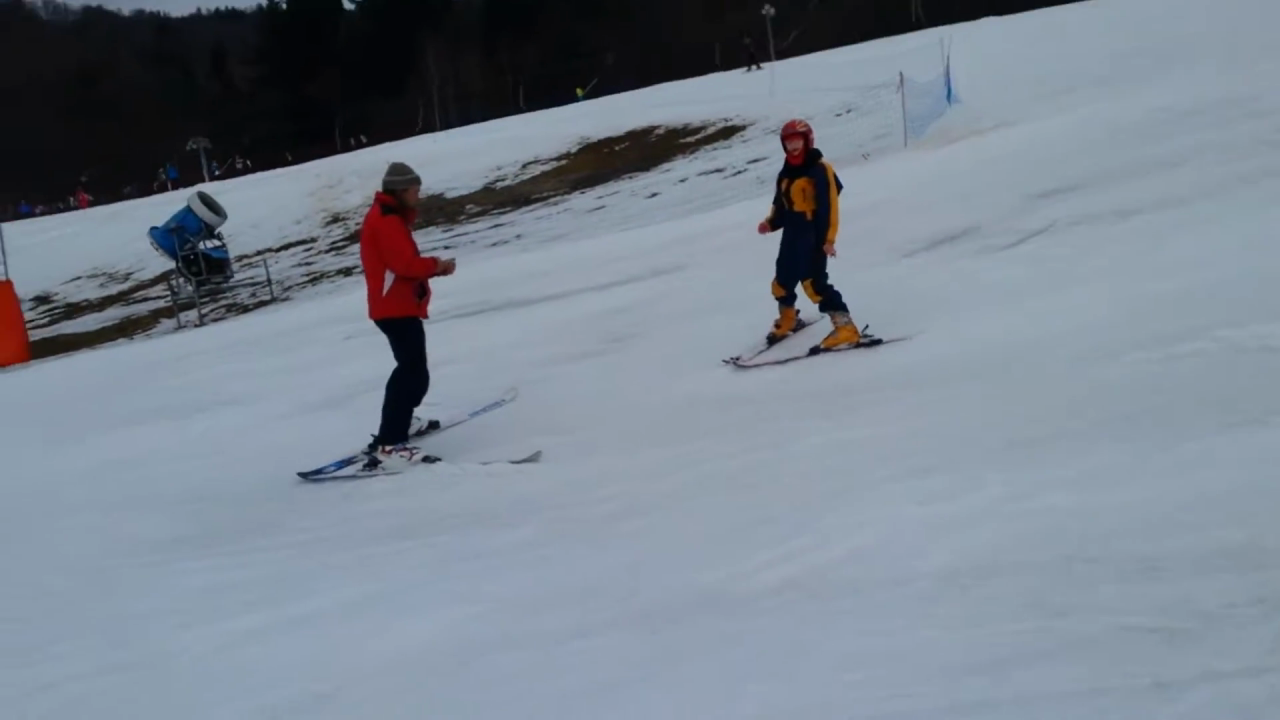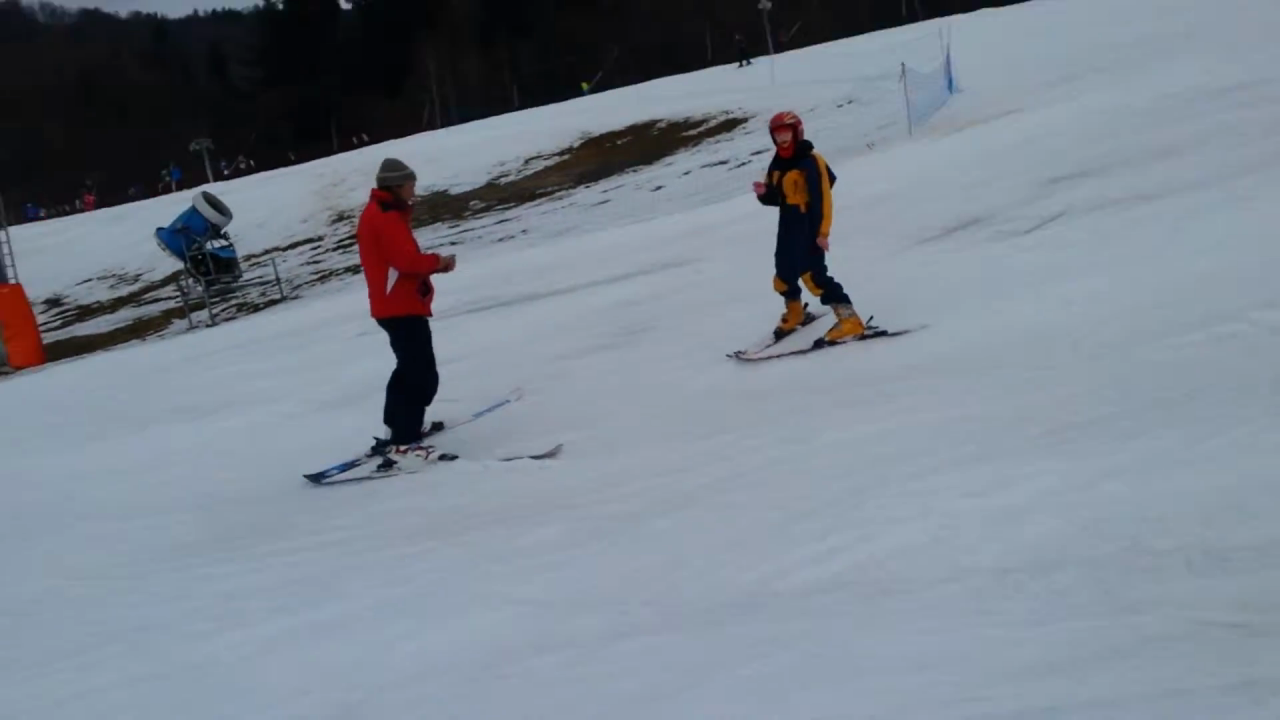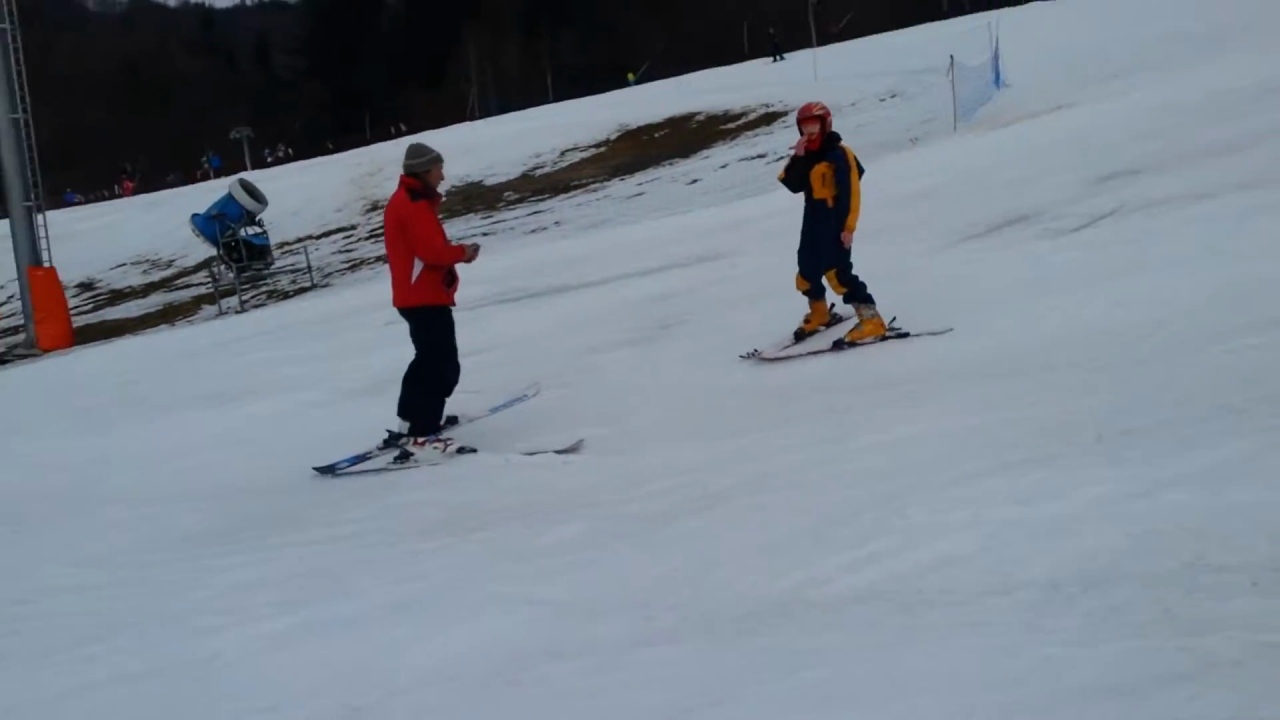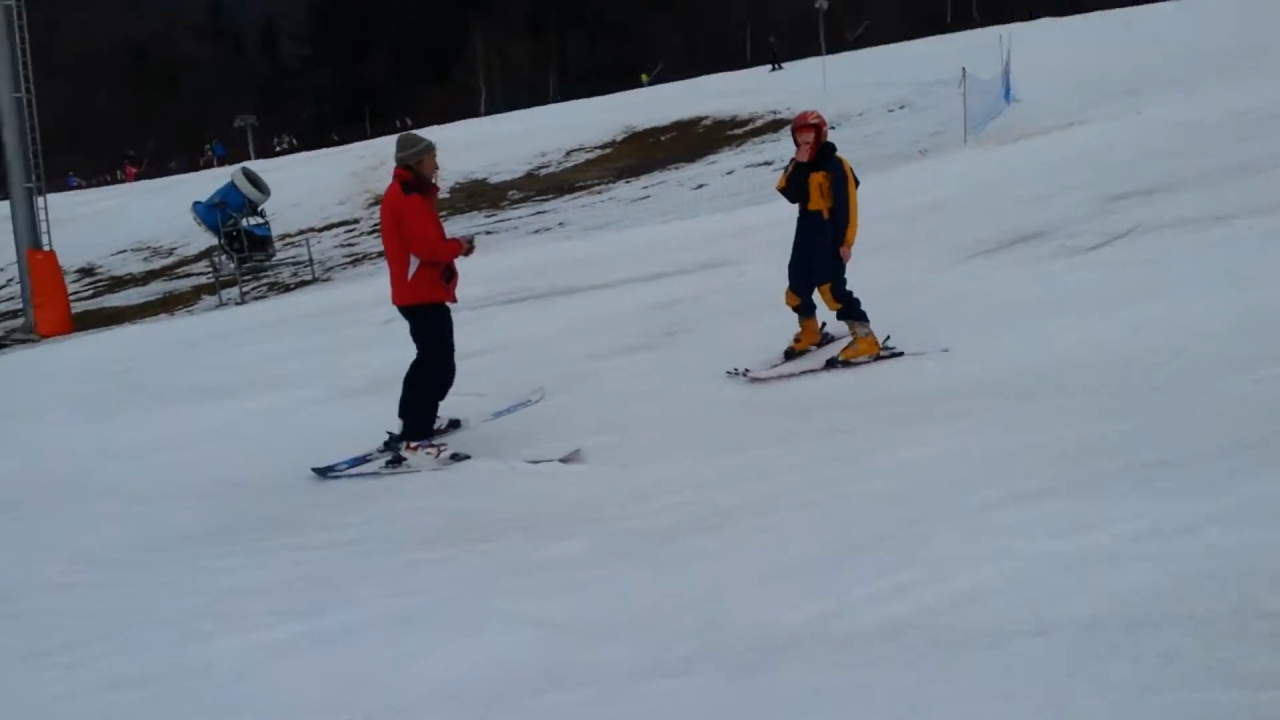
dt=0.2s
person 1, frame 1
left shoulder: (386, 217)
right shoulder: (387, 220)
right elbow: (404, 264)
left wrist: (432, 267)
right wrist: (436, 265)
left hip: (394, 307)
right hip: (397, 309)
left knee: (409, 368)
right knee: (415, 376)
left ankle: (397, 423)
right ankle: (389, 444)
person 1, frame 2
left shoulder: (377, 213)
right shoulder: (387, 216)
right elbow: (406, 260)
left wrist: (431, 264)
right wrist: (437, 262)
left hip: (392, 305)
right hip: (402, 308)
left knee: (410, 367)
right knee: (424, 375)
left ankle: (398, 425)
right ankle: (403, 443)
person 1, frame 3
left shoulder: (404, 199)
right shoulder: (416, 204)
right elbow: (432, 251)
left wrist: (456, 253)
right wrist: (462, 252)
left hip: (414, 295)
right hip: (426, 298)
left knee: (428, 359)
right knee: (445, 367)
left ankle: (411, 419)
right ankle: (421, 436)
person 1, frame 4
left shoulder: (402, 193)
right shoulder: (410, 198)
right elbow: (428, 247)
left wrist: (452, 245)
right wrist: (459, 246)
left hip: (415, 292)
right hip: (424, 294)
left knee: (429, 359)
right knee: (440, 367)
left ankle: (414, 420)
right ankle: (414, 441)
person 2, frame 1
left shoulder: (820, 169)
right shoulder: (786, 173)
left elbow: (829, 206)
left wrist: (829, 238)
right wrist: (771, 223)
left hip: (813, 234)
right hip: (791, 233)
left knee: (813, 282)
right knee: (782, 280)
right ankle: (788, 319)
person 2, frame 2
left shoulder: (811, 161)
right shoulder: (778, 164)
left elbow: (823, 197)
right elbow: (776, 197)
left wrist: (823, 231)
right wrist: (763, 193)
left hip: (808, 225)
right hip: (787, 225)
left knee: (812, 274)
right knee: (784, 275)
left ankle: (849, 320)
right ankle: (795, 313)
person 2, frame 3
left shoulder: (840, 154)
right shoulder: (804, 156)
left elbow: (850, 192)
right elbow: (795, 185)
left wrist: (848, 226)
right wrist: (797, 159)
left hip: (834, 220)
right hip: (812, 219)
left knee: (837, 272)
right knee: (807, 272)
left ankle: (871, 320)
right ankle: (820, 314)
person 2, frame 4
left shoulder: (835, 164)
right shoulder: (799, 165)
left elbow: (847, 205)
right elbow: (791, 195)
left wrist: (846, 240)
right wrist: (798, 166)
left hip: (829, 232)
right hip: (806, 230)
left knee: (830, 287)
right knee: (797, 286)
left ankle: (865, 339)
right ankle: (810, 333)
